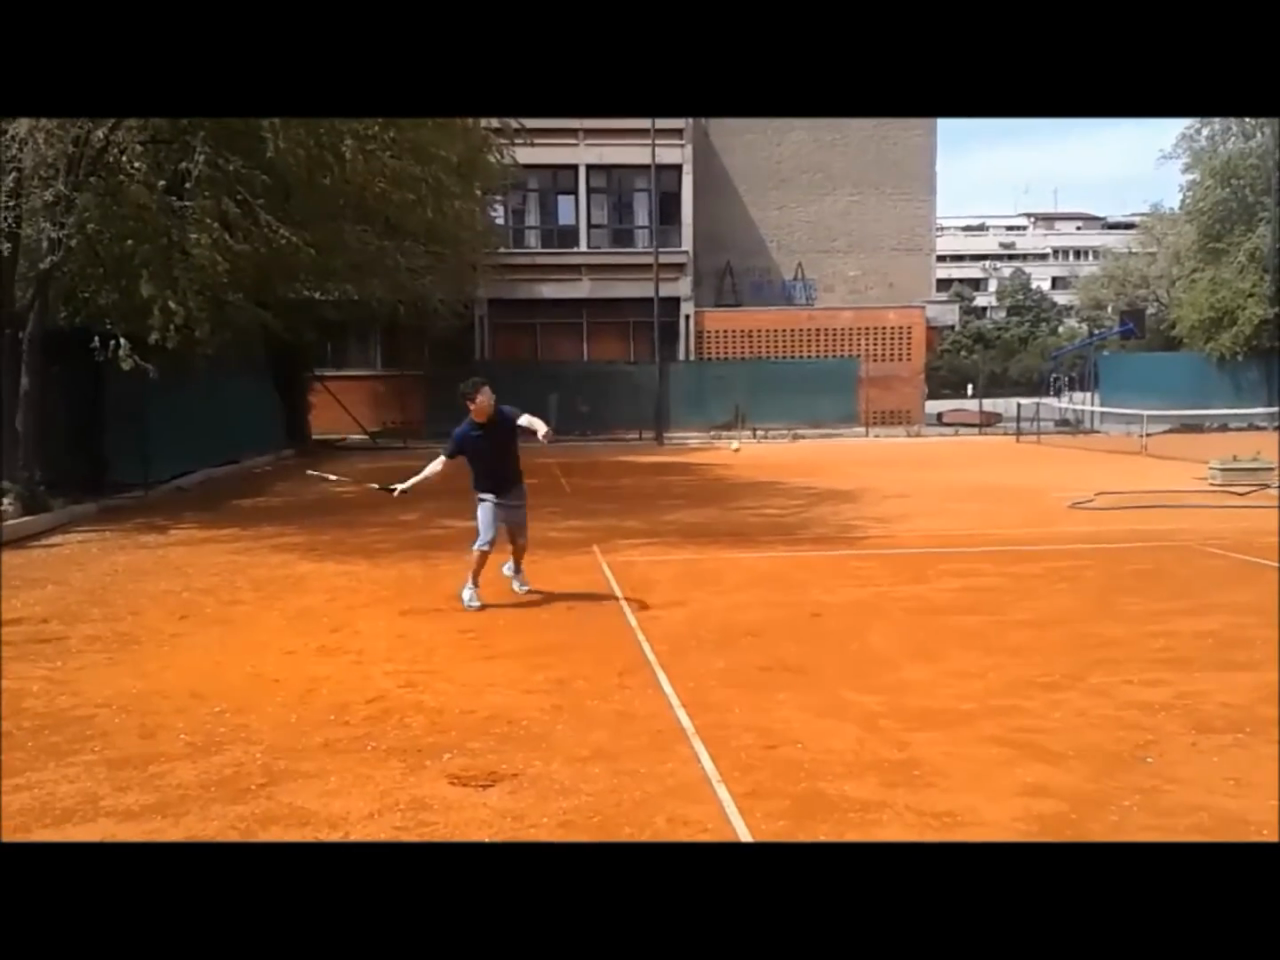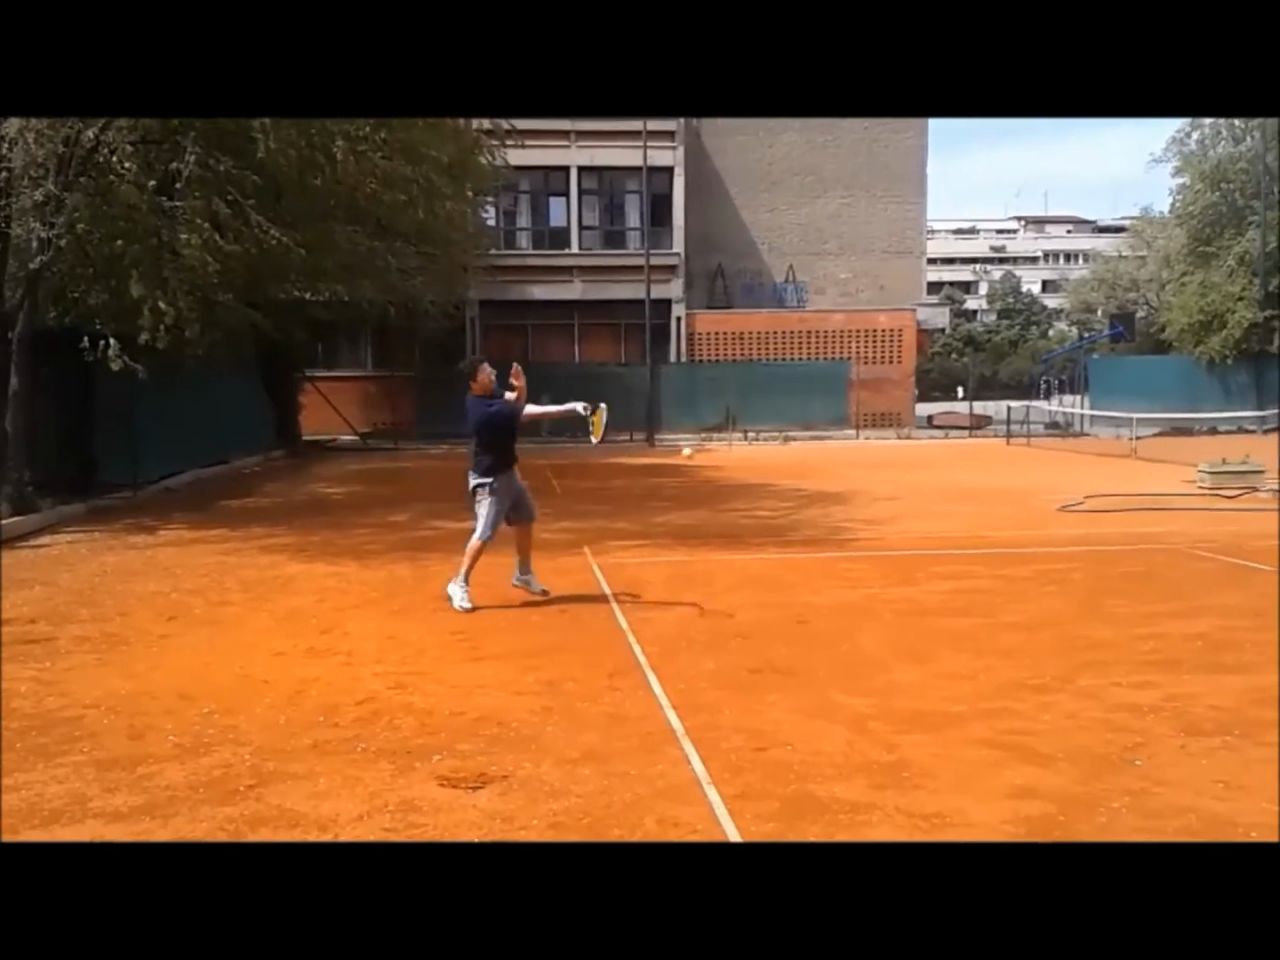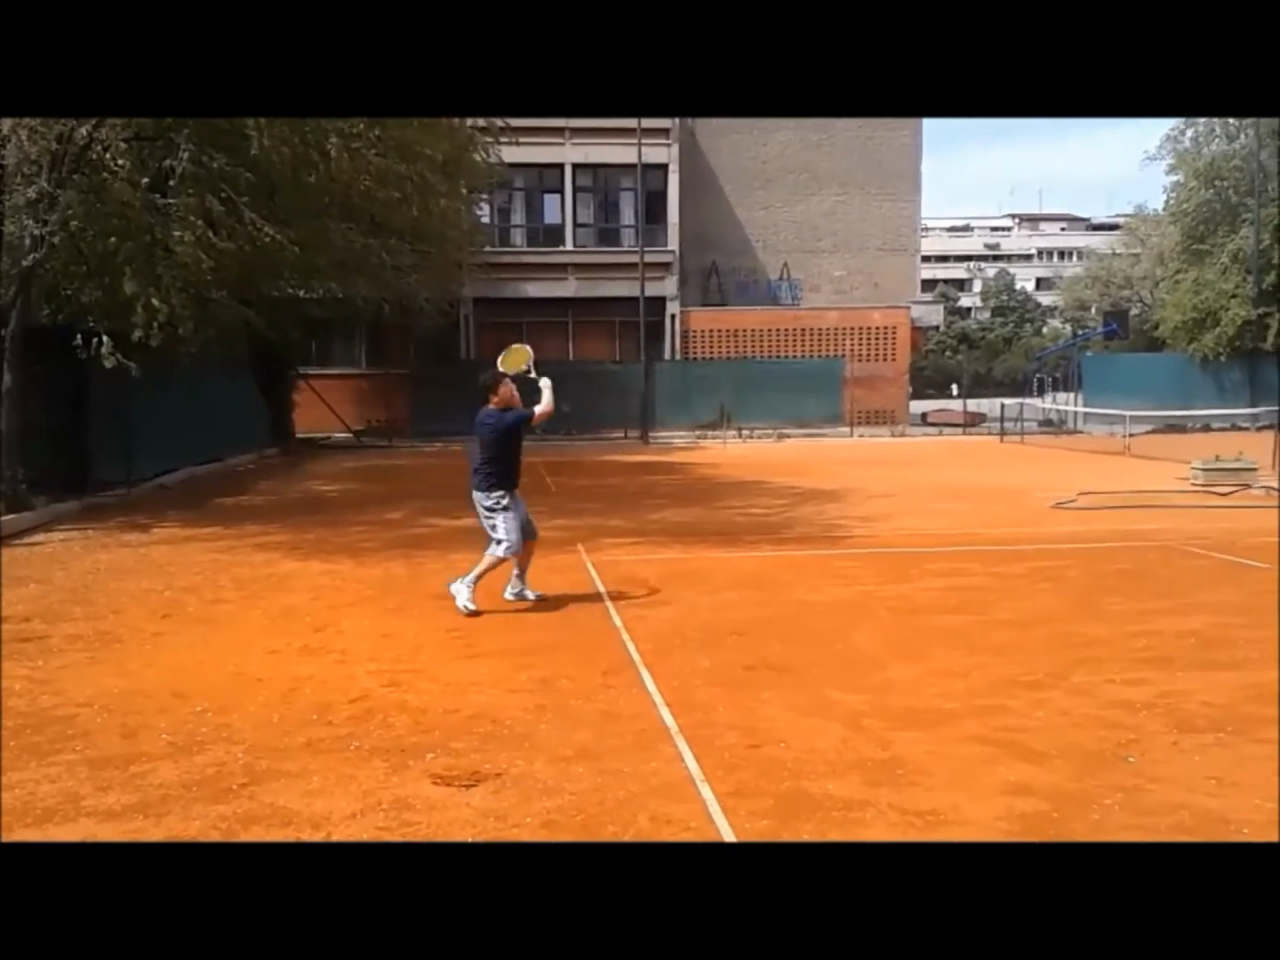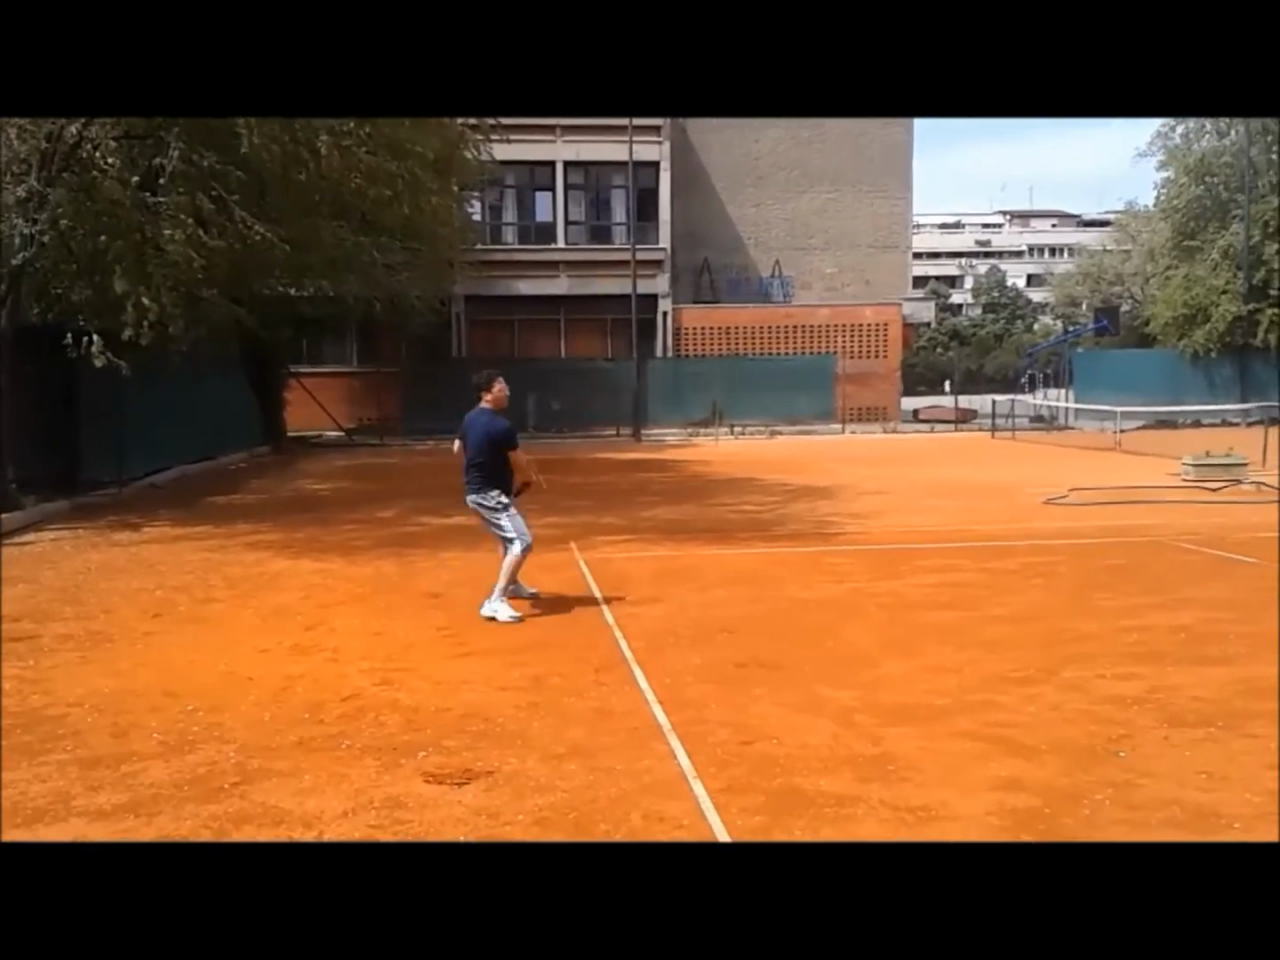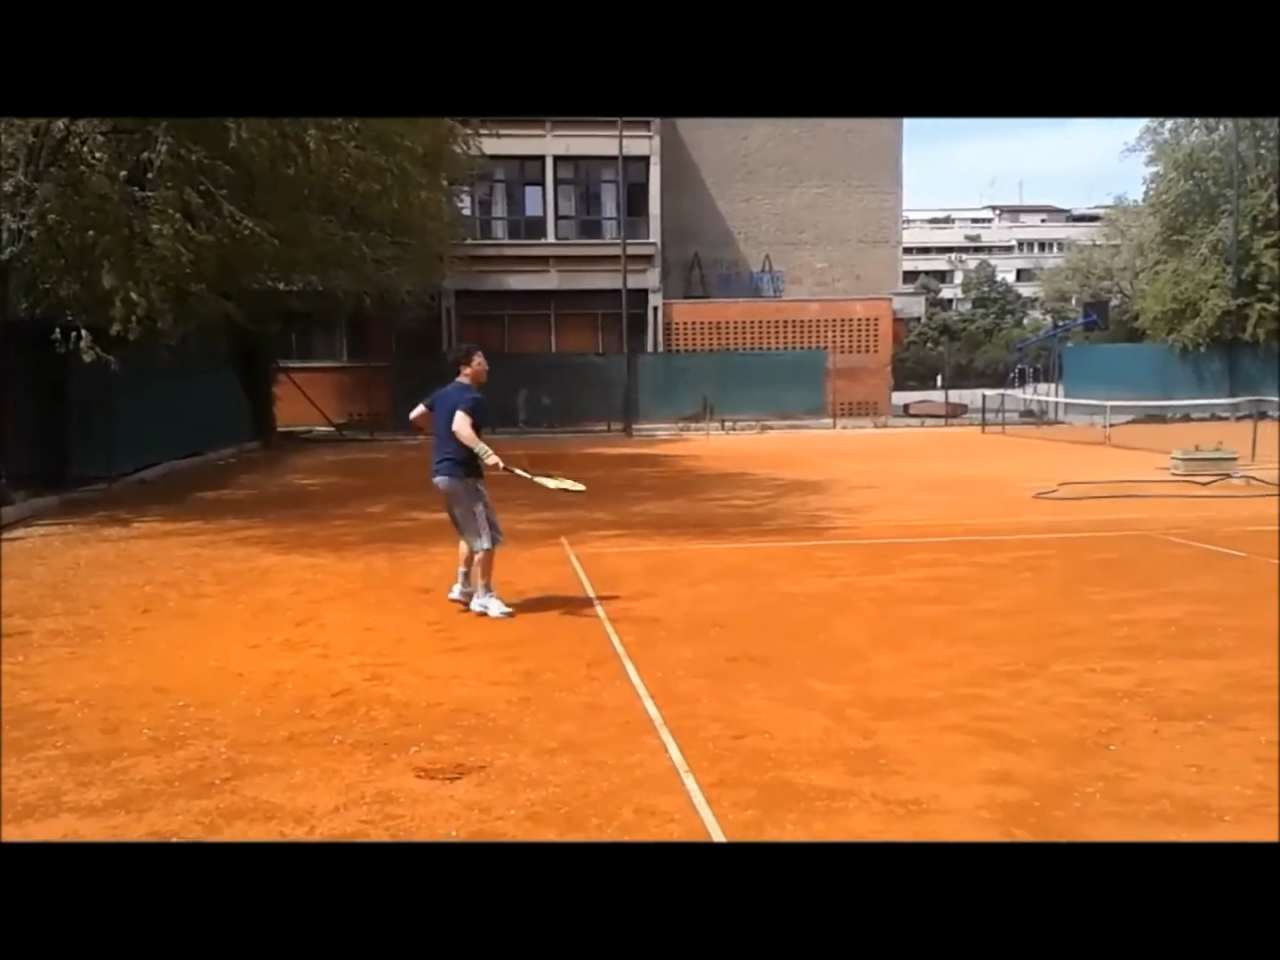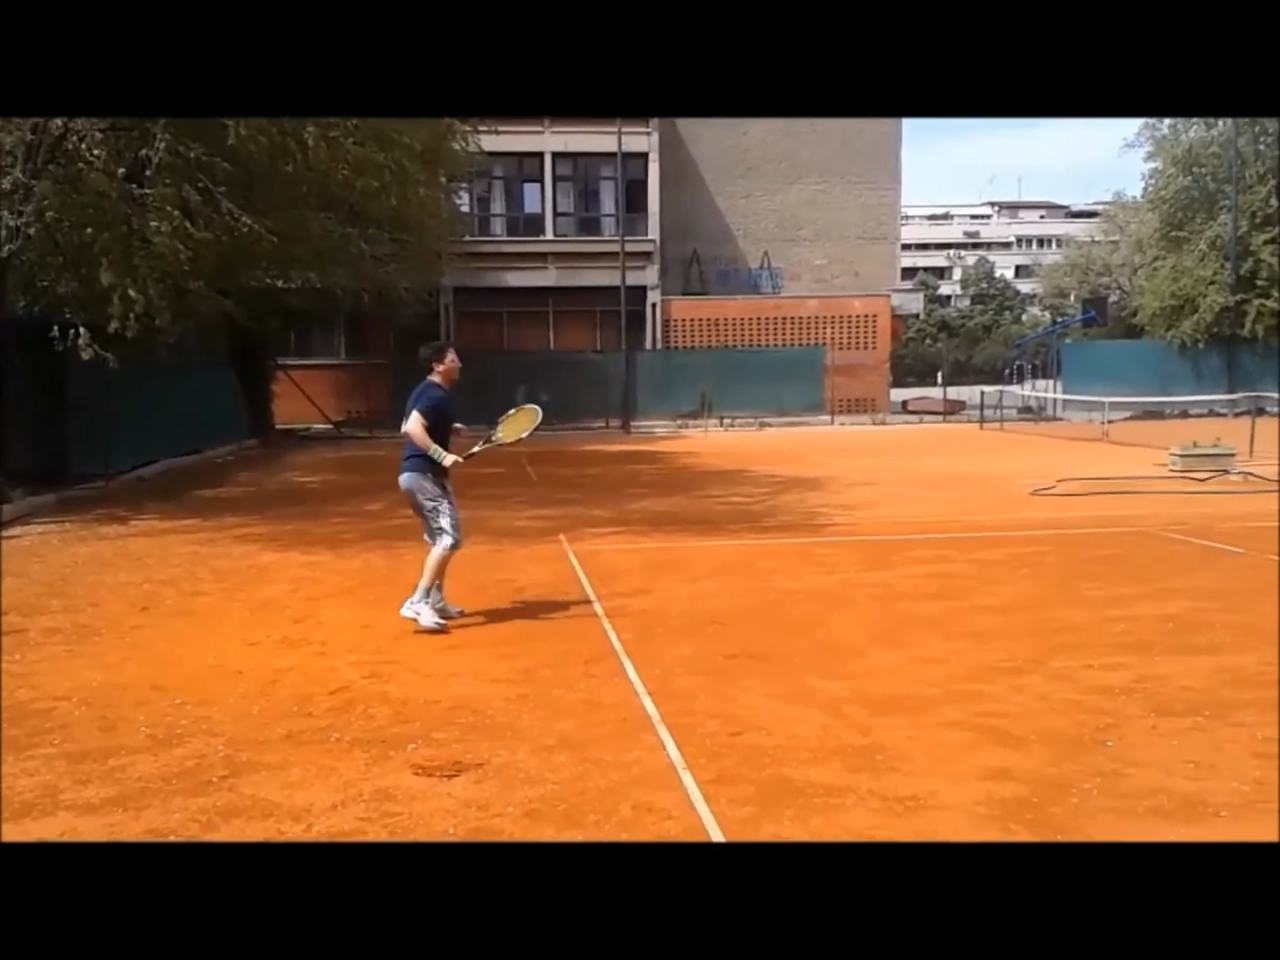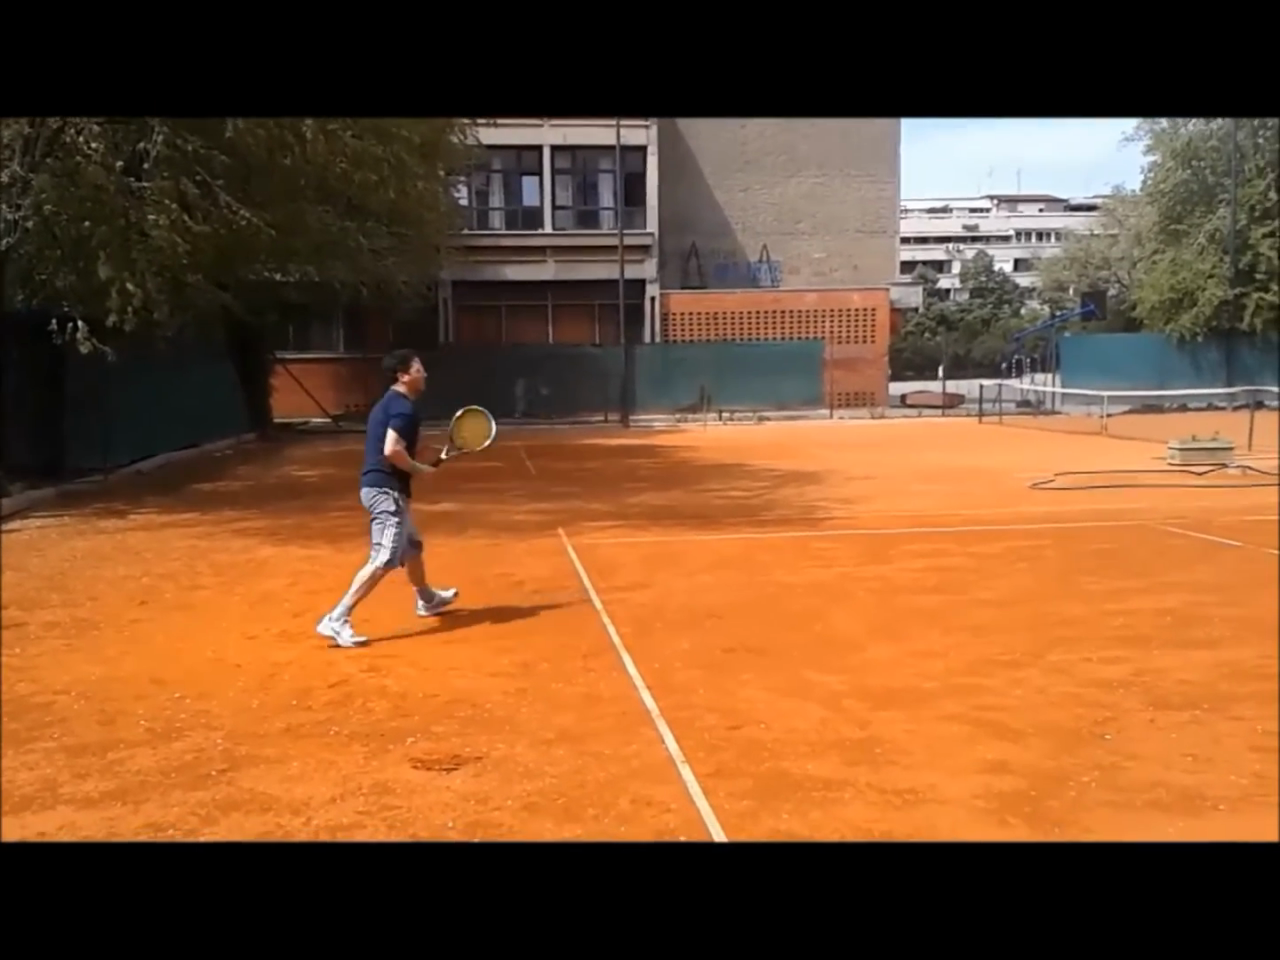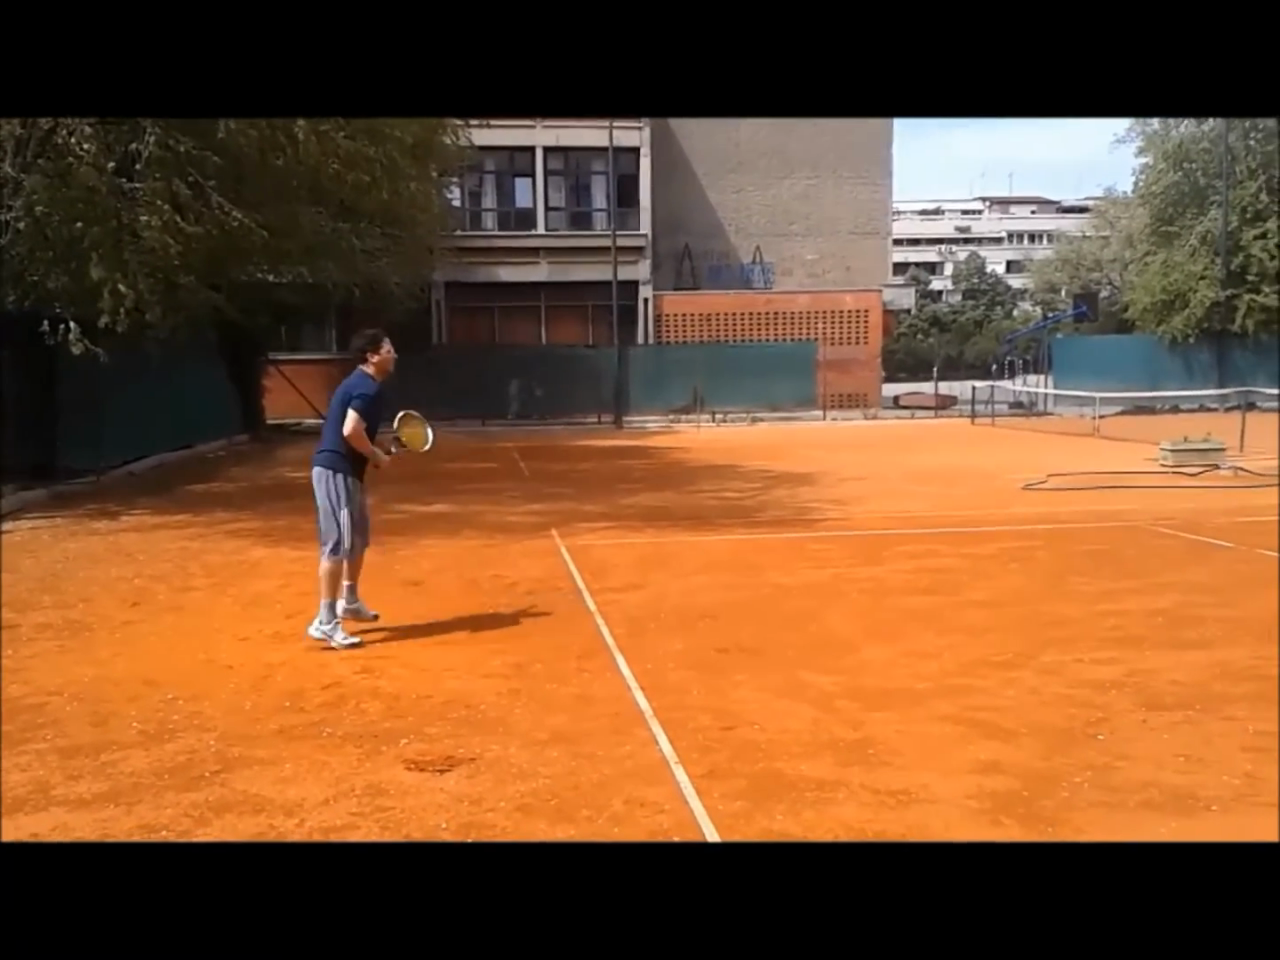
dt=0.2s
person 1, frame 1
left shoulder: (506, 417)
right shoulder: (464, 435)
left elbow: (529, 420)
right elbow: (441, 463)
left wrist: (542, 428)
right wrist: (411, 483)
left hip: (515, 489)
right hip: (489, 494)
left knee: (520, 540)
right knee: (486, 542)
left ankle: (515, 569)
right ankle: (471, 587)
person 1, frame 2
left shoulder: (489, 395)
right shoulder: (491, 411)
left elbow: (517, 406)
right elbow: (531, 413)
left wrist: (520, 387)
right wrist: (570, 408)
left hip: (506, 473)
right hip: (488, 479)
left knee: (525, 521)
right knee: (484, 534)
left ankle: (524, 573)
right ankle: (459, 585)
person 1, frame 3
left shoulder: (487, 415)
right shoulder: (508, 421)
right elbow: (546, 410)
left wrist: (516, 402)
right wrist: (546, 386)
left hip: (503, 491)
right hip: (493, 495)
left knee: (529, 537)
right knee: (508, 546)
left ankle: (517, 585)
right ankle: (466, 585)
person 1, frame 4
left shoulder: (470, 419)
right shoulder: (502, 426)
left elbow: (458, 449)
right elbow: (521, 467)
right wrist: (525, 478)
left hip: (477, 491)
right hip: (491, 494)
left knee: (513, 539)
right knee: (521, 543)
left ankle: (512, 585)
right ankle: (495, 602)
person 1, frame 5
left shoulder: (444, 393)
right shoulder: (472, 397)
left elbow: (414, 417)
right elbow: (461, 428)
right wrist: (487, 454)
left hip: (443, 473)
right hip: (461, 475)
left knee: (469, 533)
right knee: (487, 536)
left ankle: (465, 588)
right ankle: (484, 597)
person 1, frame 6
left shoulder: (424, 391)
right shoulder: (436, 394)
left elbow: (409, 427)
right elbow: (411, 428)
left wrist: (448, 429)
right wrist: (442, 455)
left hip: (412, 474)
right hip: (423, 475)
left knee: (441, 537)
right knee: (448, 538)
left ankle: (434, 599)
right ankle: (420, 601)
person 1, frame 7
left shoulder: (389, 403)
right shoulder: (403, 408)
right elbow: (392, 451)
left wrist: (414, 466)
right wrist: (420, 469)
left hip: (378, 486)
right hip: (385, 489)
left knee: (411, 545)
right knee: (386, 556)
left ankle: (428, 599)
right ankle: (336, 620)
person 1, frame 8
left shoulder: (358, 384)
right shoulder: (368, 388)
right elbow: (351, 431)
left wrist: (375, 447)
right wrist: (376, 456)
left hip: (344, 473)
right hip: (336, 472)
left knee: (358, 539)
right knee: (338, 546)
left ankle: (350, 600)
right ankle: (326, 622)
